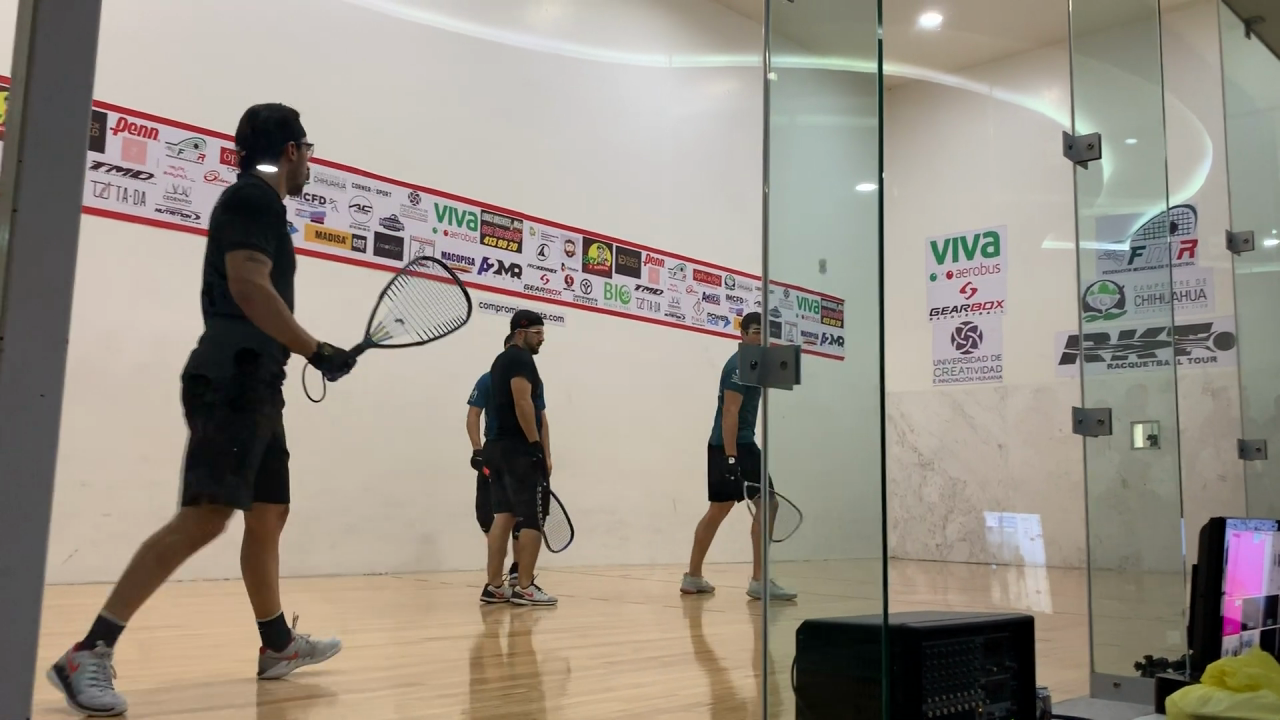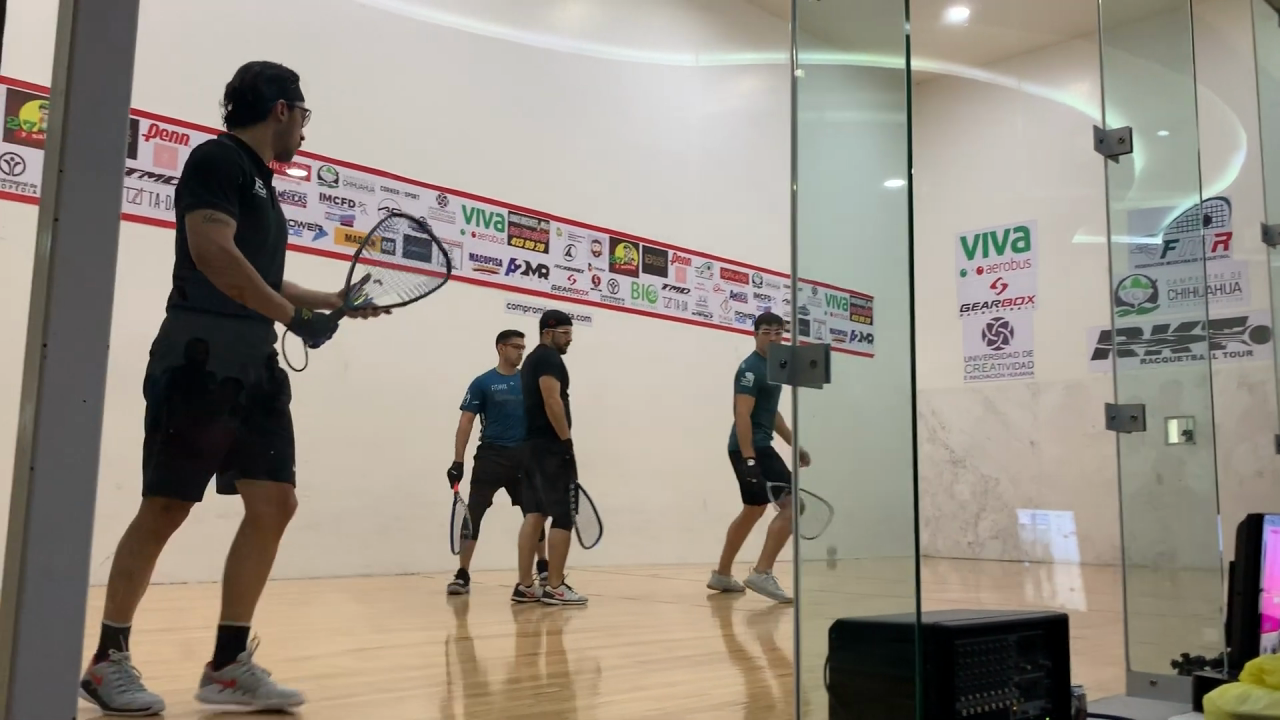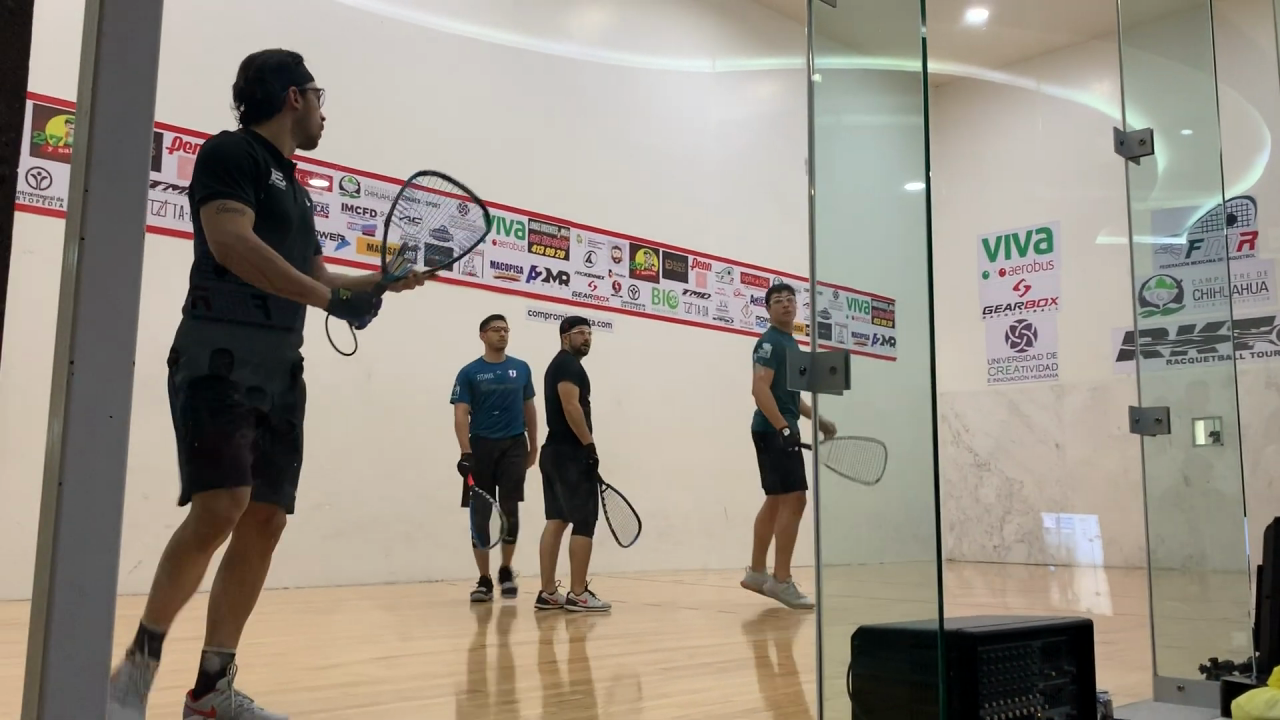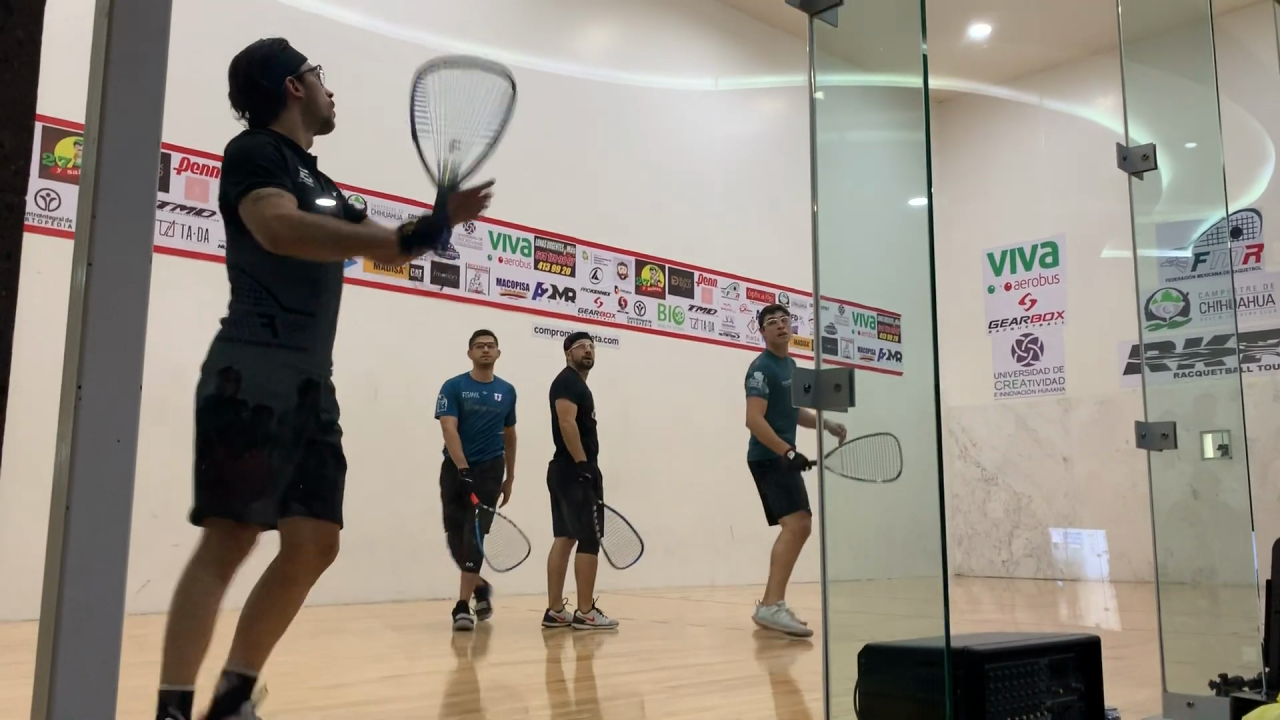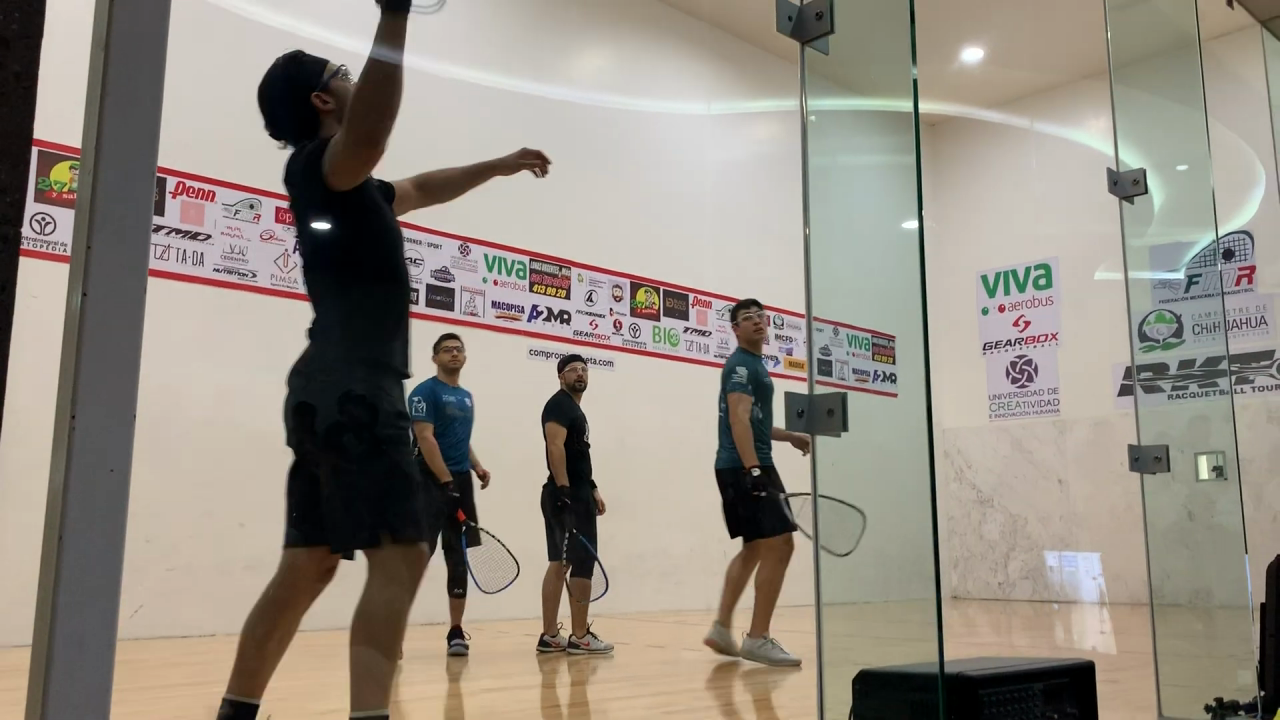
dt=0.3s
person 1, frame 1
left shoulder: (260, 207)
right shoulder: (253, 199)
right elbow: (250, 289)
left wrist: (312, 347)
right wrist: (315, 350)
left hip: (253, 385)
right hip: (230, 381)
left knee: (269, 513)
right knee: (202, 520)
left ankle: (278, 643)
right ankle: (87, 652)
person 1, frame 2
left shoulder: (260, 181)
right shoulder: (217, 159)
right elbow: (211, 250)
left wrist: (331, 301)
right wrist: (293, 316)
left hip: (253, 365)
right hip: (202, 360)
left knee: (273, 502)
right knee: (166, 507)
left ankle: (228, 662)
right ankle: (108, 658)
person 1, frame 3
left shoulder: (292, 186)
right shoulder: (230, 152)
left elbow: (314, 275)
right elbow: (232, 244)
left wrist: (379, 280)
right wrist: (332, 299)
left hip: (278, 370)
right hip: (219, 359)
left knee: (261, 524)
right knee: (218, 510)
right ankle: (140, 662)
person 1, frame 4
left shoulder: (318, 182)
right shoulder: (254, 153)
left elbow: (382, 250)
right elbow: (278, 229)
left wrist: (443, 220)
right wrist: (399, 232)
left hip: (308, 386)
right hip: (251, 380)
left knee: (314, 544)
right knee: (228, 538)
person 1, frame 5
left shoulder: (354, 180)
right shoulder: (314, 166)
left elbow: (418, 190)
right elbow: (366, 138)
left wrist: (499, 165)
left hip: (339, 391)
right hip: (353, 392)
left knee: (306, 567)
right knee: (401, 557)
person 2, frame 1
right shoulder: (740, 365)
right elbow: (729, 412)
left wrist: (741, 450)
right wrist: (732, 457)
left hip: (723, 446)
right hip: (732, 446)
left knee: (717, 510)
right knee: (766, 504)
left ankle: (693, 576)
right ankle: (759, 580)
person 2, frame 2
left shoulder: (772, 367)
right shoulder: (751, 368)
right elbow: (742, 416)
left wrist: (794, 445)
right wrist: (750, 460)
left hip: (758, 447)
right hip: (750, 449)
left knee: (752, 512)
right knee: (790, 504)
left ankle: (721, 574)
right ankle: (762, 573)
person 2, frame 3
left shoulder: (790, 342)
right shoulder: (768, 342)
right elbow: (760, 389)
left wrist: (816, 419)
right wrist: (785, 428)
left hip: (783, 430)
right hip: (772, 430)
left knee: (776, 502)
right knee: (794, 501)
left ankle: (757, 572)
right ankle: (781, 581)
person 2, frame 4
left shoulder: (791, 365)
right shoulder: (761, 368)
right elbow: (754, 420)
left wrist: (826, 424)
right wrist: (789, 452)
left hip: (783, 456)
right hip: (769, 457)
left knee: (791, 528)
right knee: (797, 524)
left ankle: (771, 604)
right ankle: (771, 606)
person 2, frame 5
left shoulder: (753, 364)
right shoulder: (741, 364)
right elbow: (738, 419)
left wrist: (788, 435)
right wrist: (753, 468)
left hip: (735, 468)
right hip: (745, 468)
left knee: (752, 548)
right knee: (779, 546)
left ankle: (722, 626)
right ankle: (758, 638)
person 3, frame 1
left shoulder: (501, 360)
right shoulder: (521, 358)
right elbow: (523, 402)
right wrist: (536, 445)
left hip: (500, 446)
right hip: (520, 448)
left knee: (504, 515)
right knee: (533, 517)
left ankle: (494, 586)
right ankle: (524, 588)
person 3, frame 2
left shoulder: (532, 359)
right shoulder: (549, 358)
right elbow: (552, 401)
right wrist: (567, 443)
left hip: (532, 445)
right hip: (550, 447)
left knee: (535, 514)
right knee: (564, 516)
left ankle: (525, 585)
right ankle: (555, 587)
person 3, frame 3
left shoulder: (561, 365)
right shoulder: (568, 363)
right elbow: (571, 406)
right wrist: (590, 447)
left hip: (555, 452)
right hip: (570, 454)
left knee: (556, 521)
right knee: (584, 521)
left ankle: (548, 593)
right ankle: (578, 595)
person 3, frame 4
left shoulder: (575, 383)
right shoulder: (568, 380)
right elbow: (567, 423)
left wrist: (586, 467)
right wrist: (584, 465)
left hip: (564, 471)
right hip: (575, 471)
left knee: (564, 538)
right knee: (588, 539)
left ankle: (555, 610)
right ankle: (585, 612)
person 3, frame 5
left shoulder: (573, 408)
right shoulder: (559, 404)
right elbow: (555, 447)
left wrist: (593, 489)
right wrist: (564, 490)
left hip: (573, 493)
right hip: (567, 495)
left knee: (558, 563)
right knee: (582, 562)
left ankle: (550, 635)
right ankle: (580, 637)
person 4, frame 1
right shoulder: (488, 381)
left elbow: (542, 420)
right elbow: (473, 416)
left wrist: (545, 454)
right wrist: (477, 449)
right knee: (485, 510)
left ankle: (518, 566)
person 4, frame 2
right shoulder: (483, 383)
right elbow: (466, 422)
right wrist: (457, 461)
left hip: (524, 454)
right hip: (491, 453)
right knee: (474, 510)
left ankle: (542, 564)
right ankle: (462, 574)
person 4, frame 3
left shoulder: (522, 369)
right shoulder: (468, 373)
left elbow: (529, 409)
right elbow: (461, 414)
left wrist: (533, 446)
right wrist: (465, 452)
left hip: (513, 446)
right hip: (479, 448)
left knee: (509, 509)
right knee: (479, 515)
left ankle: (505, 570)
right ankle: (485, 580)
person 4, frame 4
left shoulder: (507, 391)
right shoulder: (453, 387)
right elbow: (449, 429)
left wrist: (509, 477)
right wrist: (462, 469)
left hip: (489, 470)
right hip: (457, 471)
left knee: (474, 536)
right knee: (457, 540)
left ankle: (463, 606)
right ankle: (481, 587)
person 4, frame 5
left shoulder: (466, 397)
right shoulder: (426, 391)
right elbow: (425, 437)
left wrist: (478, 467)
right wrist: (447, 482)
left hip: (460, 482)
right hip: (429, 483)
left knee: (458, 560)
left ankle: (456, 631)
